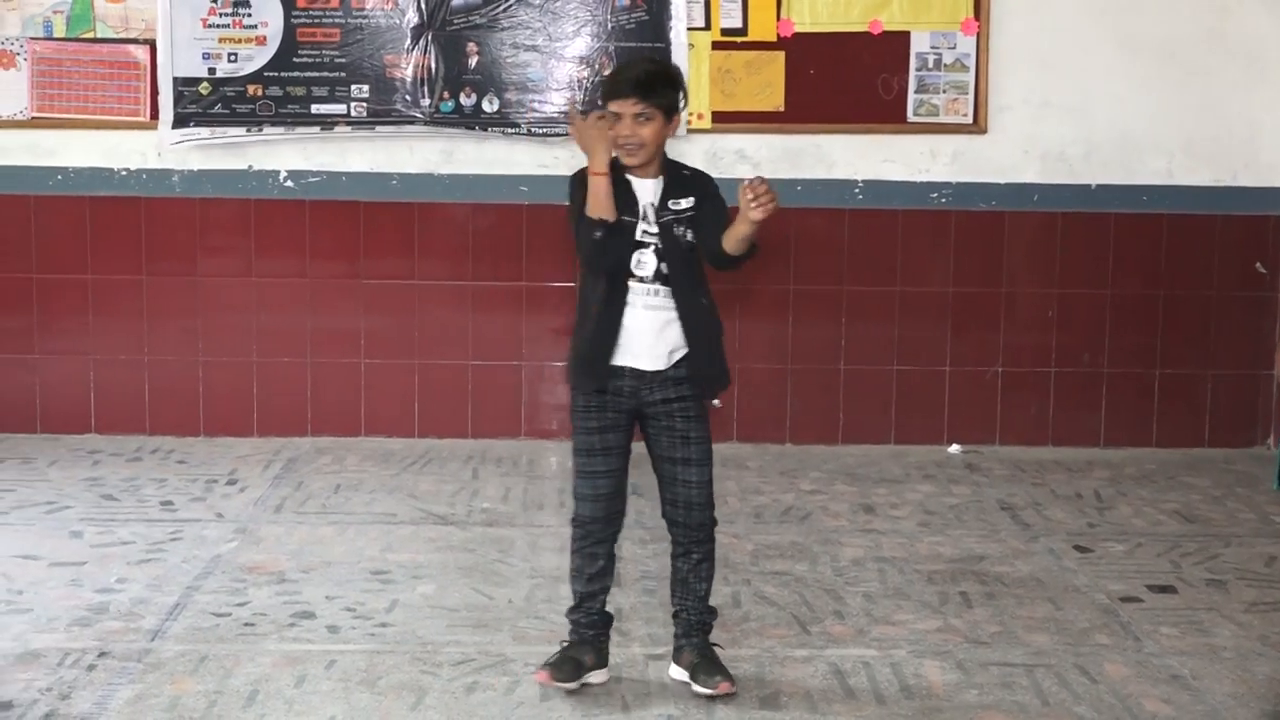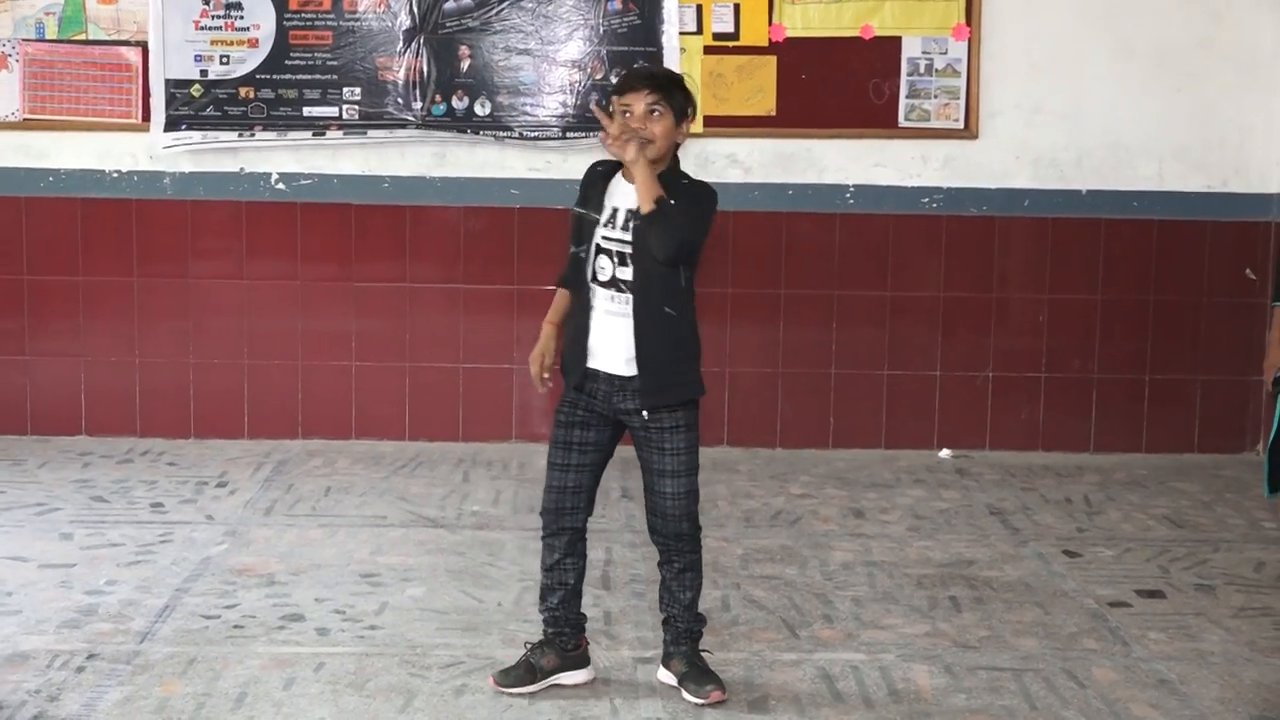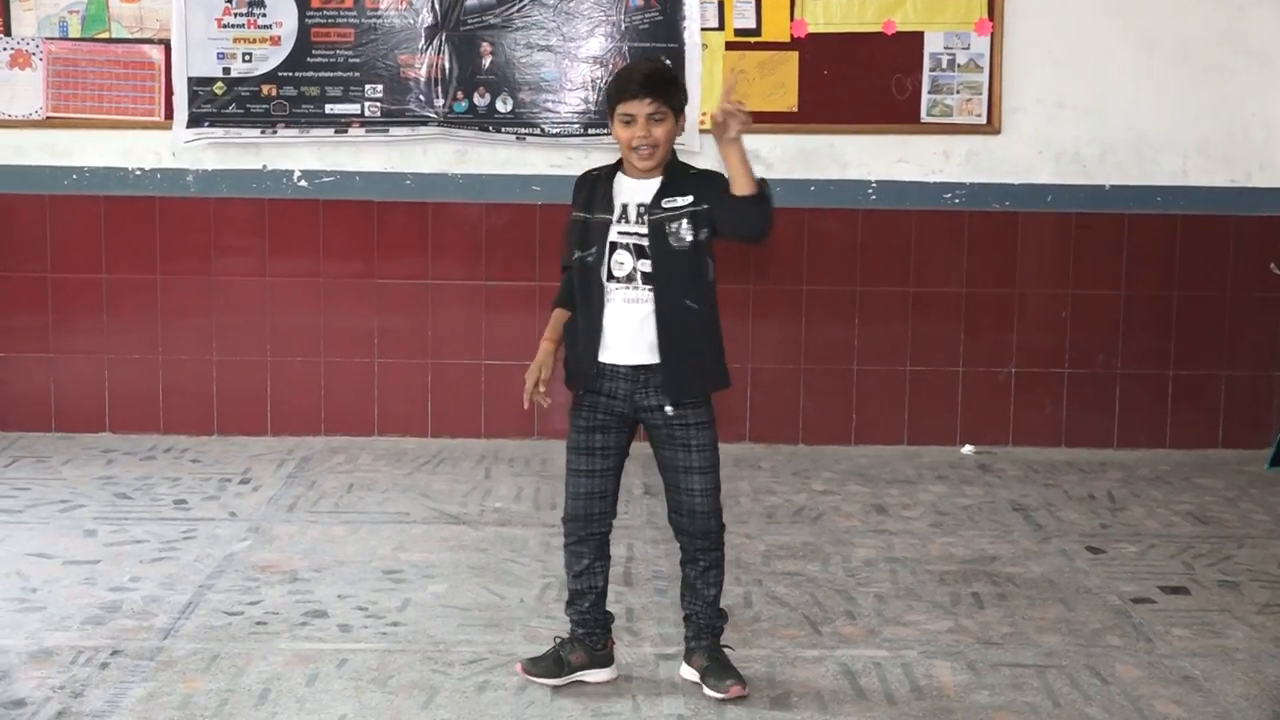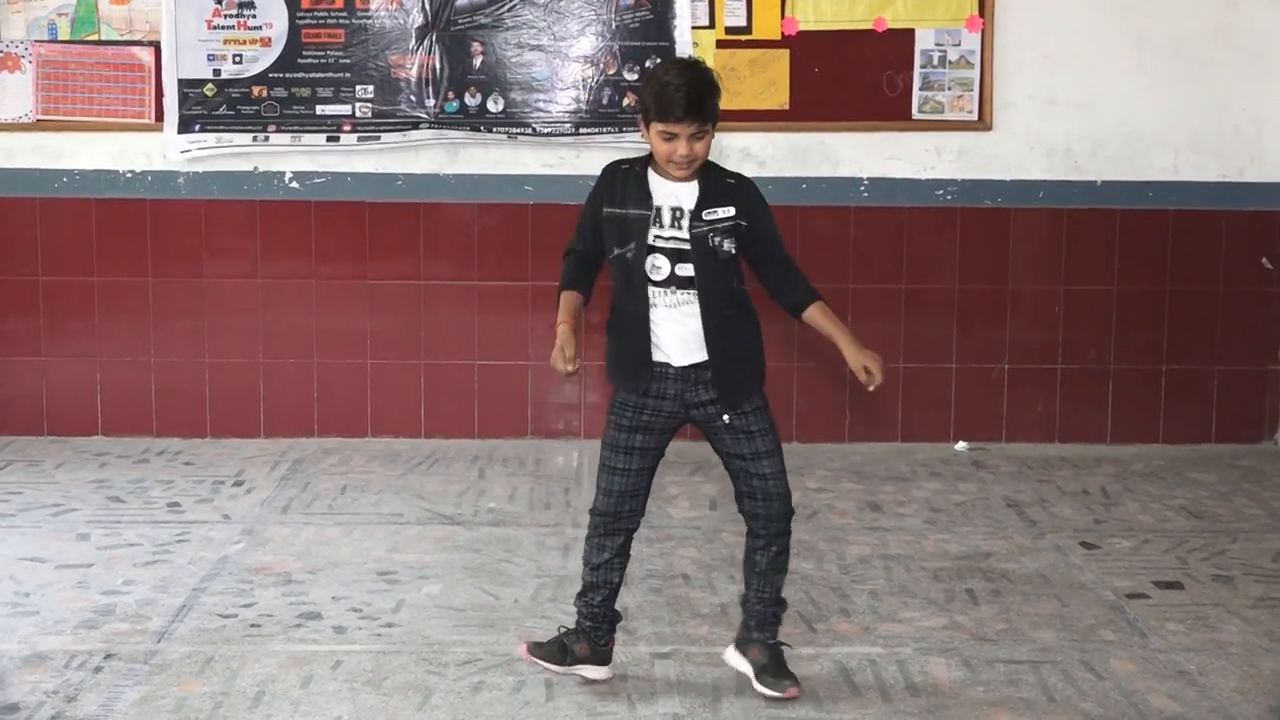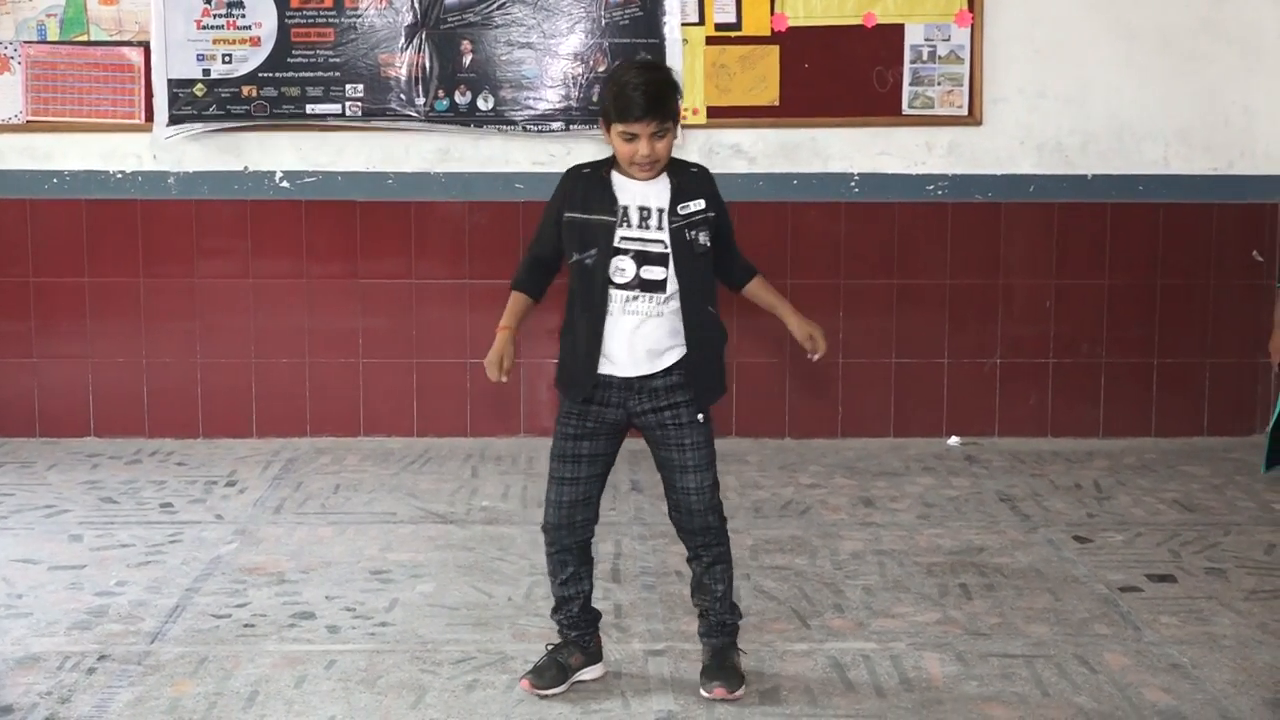
dt=0.7s
person 1, frame 1
left shoulder: (695, 189)
right shoulder: (595, 183)
left elbow: (725, 253)
right elbow: (603, 245)
left wrist: (751, 214)
right wrist: (598, 164)
left hip: (678, 380)
right hip: (603, 379)
left knee: (692, 517)
right knee: (596, 513)
left ankle: (693, 644)
right ankle: (588, 641)
person 1, frame 2
left shoulder: (694, 199)
right shoulder: (597, 180)
left elbow: (665, 248)
left wrist: (644, 166)
right wrist: (549, 333)
left hip: (661, 389)
right hip: (588, 381)
left knee: (676, 525)
right knee: (561, 513)
left ankle: (681, 651)
right ankle: (563, 644)
person 1, frame 3
left shoulder: (699, 190)
right shoulder: (591, 190)
left elbow: (755, 226)
left wrist: (734, 150)
right wrist: (545, 352)
left hip: (675, 384)
right hip: (599, 381)
left knee: (699, 523)
right knee: (584, 519)
left ankle: (703, 647)
right ankle: (589, 643)
person 1, frame 4
left shoulder: (737, 196)
right shoulder: (616, 185)
left elbow: (782, 277)
right elbow: (580, 259)
left wrist: (846, 341)
right wrist: (567, 324)
left hip: (726, 380)
right hip: (645, 381)
left knee: (770, 509)
right knee: (612, 514)
left ankle: (758, 639)
right ankle: (592, 636)
person 1, frame 5
left shoulder: (696, 187)
right shoulder: (577, 187)
left elbow: (730, 266)
right elbow: (537, 266)
left wrist: (792, 320)
right wrist: (505, 338)
left hip: (671, 381)
right hip: (590, 385)
left knee: (701, 516)
right knee: (565, 522)
left ankle: (720, 646)
right ankle: (578, 644)
